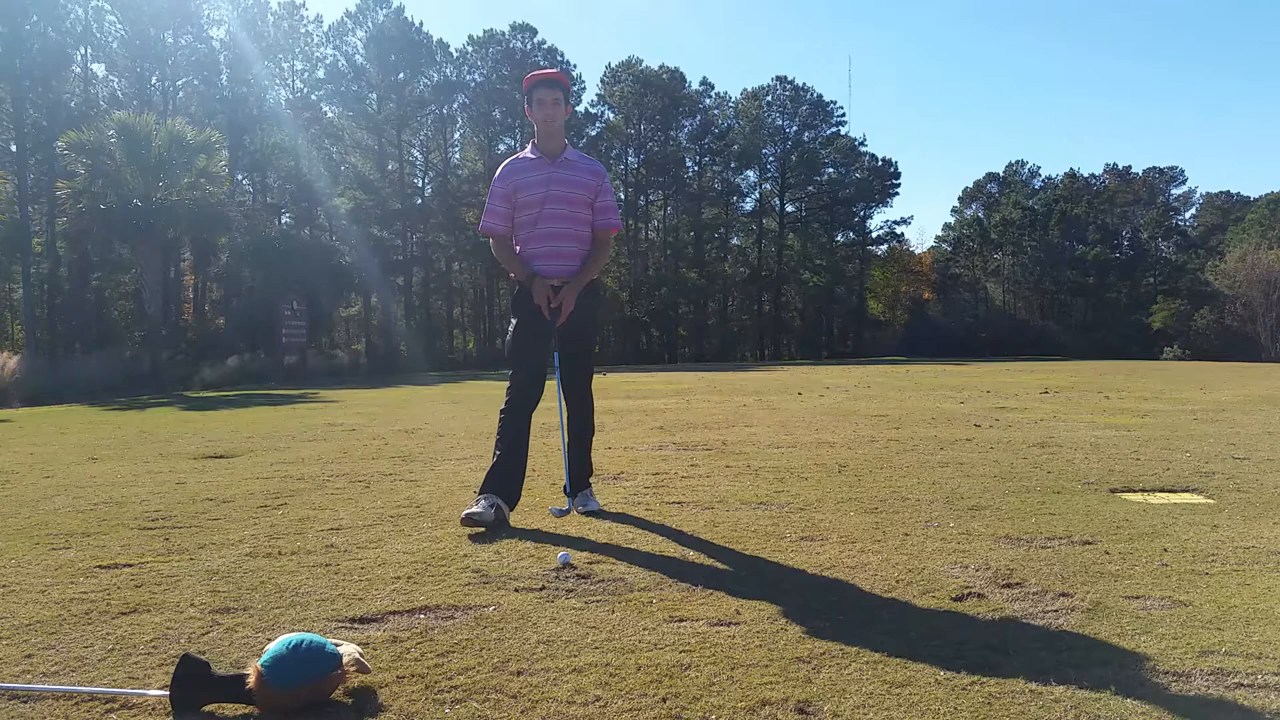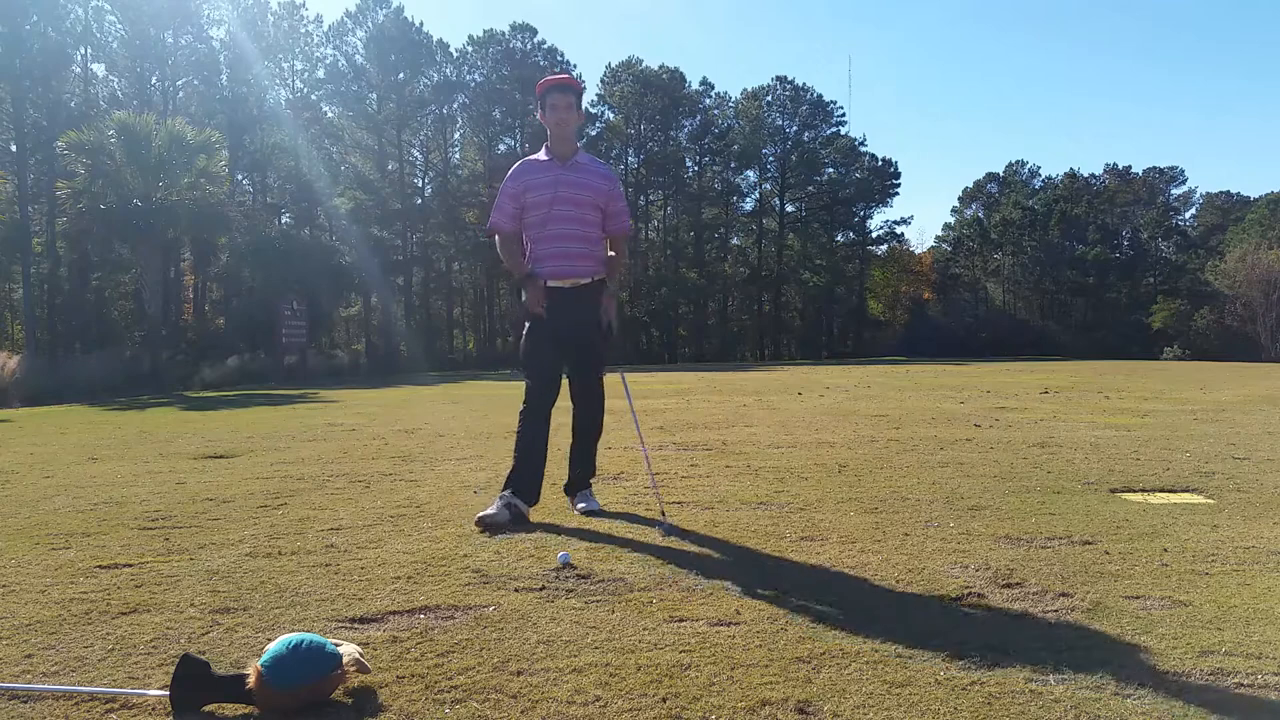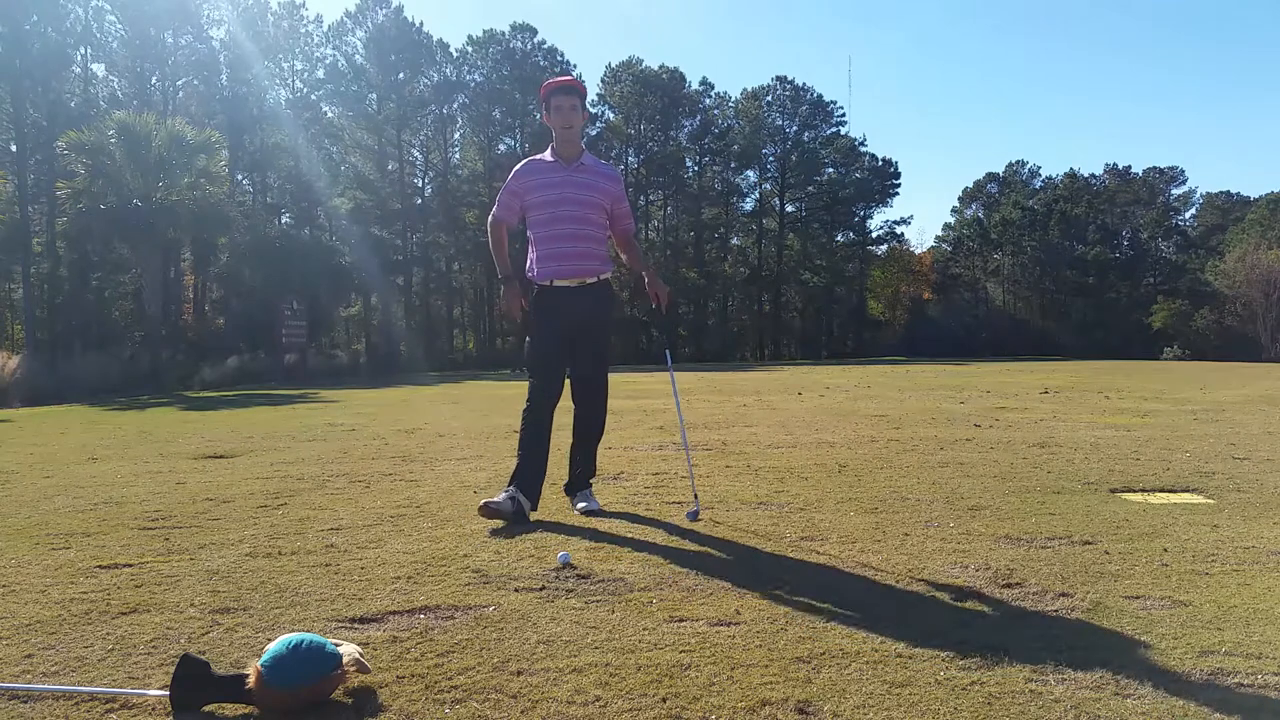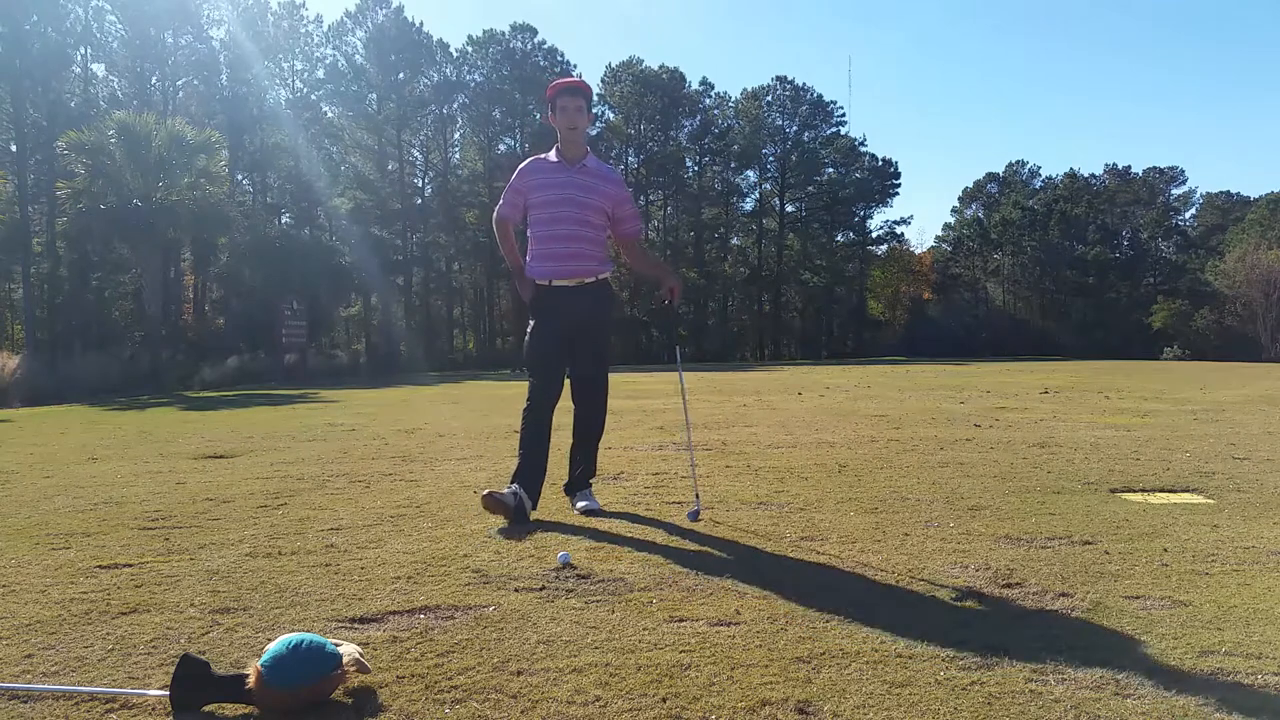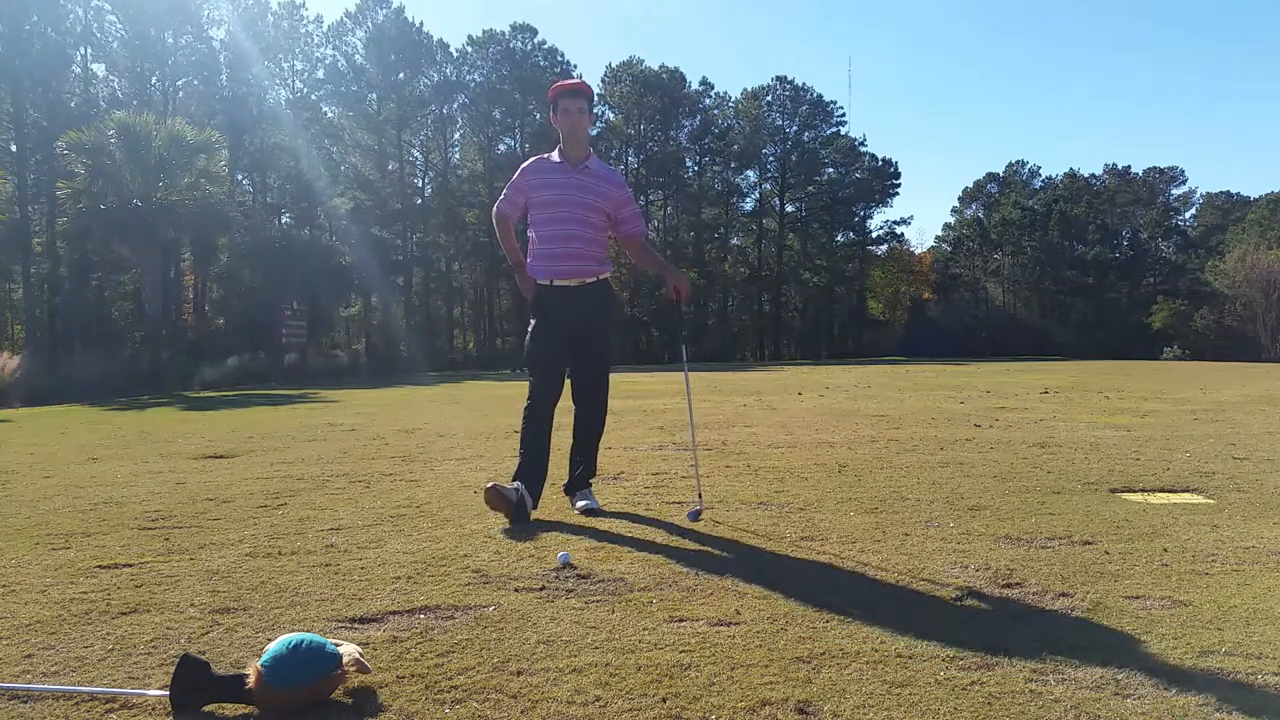
dt=0.3s
person 1, frame 1
left shoulder: (592, 172)
right shoulder: (511, 171)
left elbow: (603, 241)
right elbow: (499, 239)
left wrist: (573, 288)
right wrist: (531, 281)
left hip: (579, 296)
right hip: (531, 296)
left knee: (579, 395)
right knee: (520, 396)
left ankle: (580, 486)
right ankle: (497, 496)
person 1, frame 2
left shoulder: (604, 176)
right shoulder: (522, 173)
left elbow: (618, 243)
right elbow: (504, 237)
left wrist: (609, 291)
right wrist: (527, 282)
left hip: (591, 298)
right hip: (542, 299)
left knee: (589, 397)
right knee: (537, 397)
left ankle: (581, 486)
right ankle: (518, 495)
person 1, frame 3
left shoulder: (608, 177)
right shoulder: (527, 172)
left elbow: (625, 239)
right elbow: (497, 224)
left wrist: (648, 276)
right wrist: (509, 280)
left hip: (594, 297)
right hip: (547, 298)
left knee: (591, 397)
right knee: (541, 395)
left ankle: (581, 486)
right ankle: (522, 493)
person 1, frame 4
left shoulder: (611, 180)
right shoulder: (531, 172)
left elbow: (630, 244)
right elbow: (503, 220)
left wrist: (662, 273)
right wrist: (519, 274)
left hip: (593, 297)
right hip: (546, 297)
left knee: (591, 396)
right knee: (540, 395)
left ankle: (580, 484)
right ankle: (524, 490)
person 1, frame 5
left shoulder: (612, 182)
right shoulder: (532, 172)
left elbow: (634, 242)
right elbow: (501, 216)
left wrist: (667, 272)
right wrist: (519, 269)
left hip: (593, 297)
right hip: (546, 296)
left knee: (592, 396)
right knee: (541, 394)
left ankle: (581, 484)
right ankle: (525, 489)
